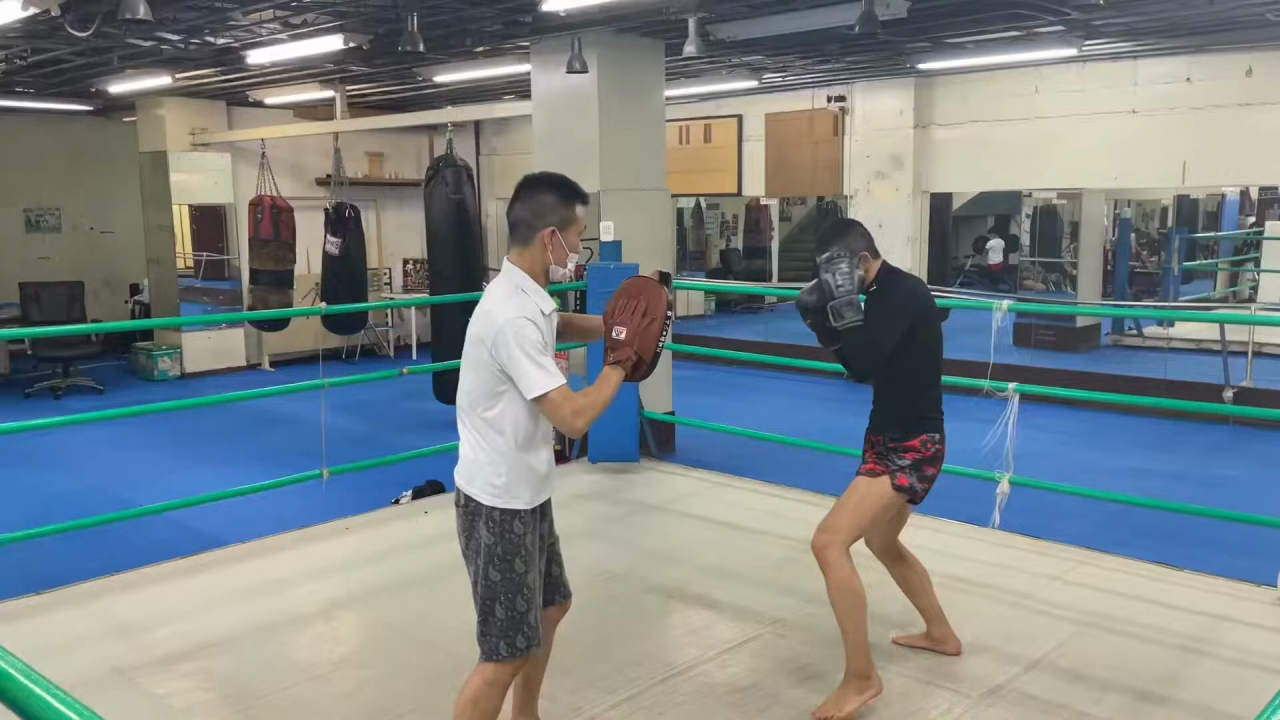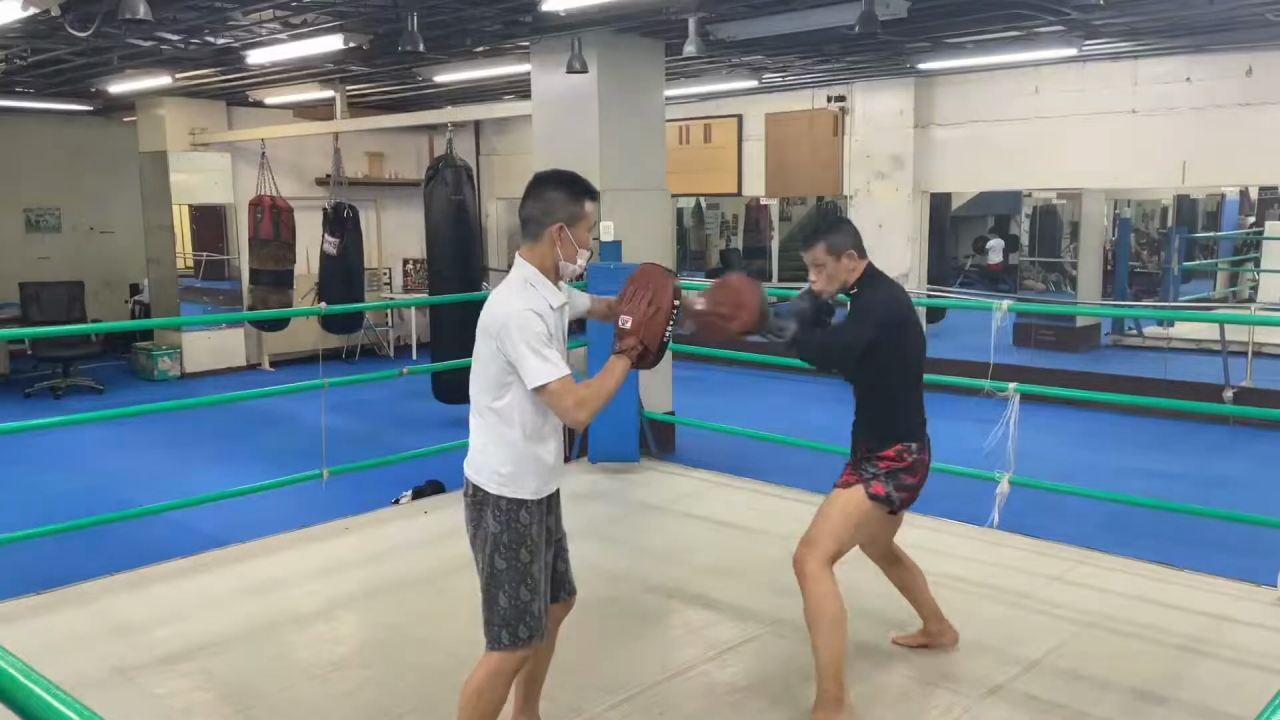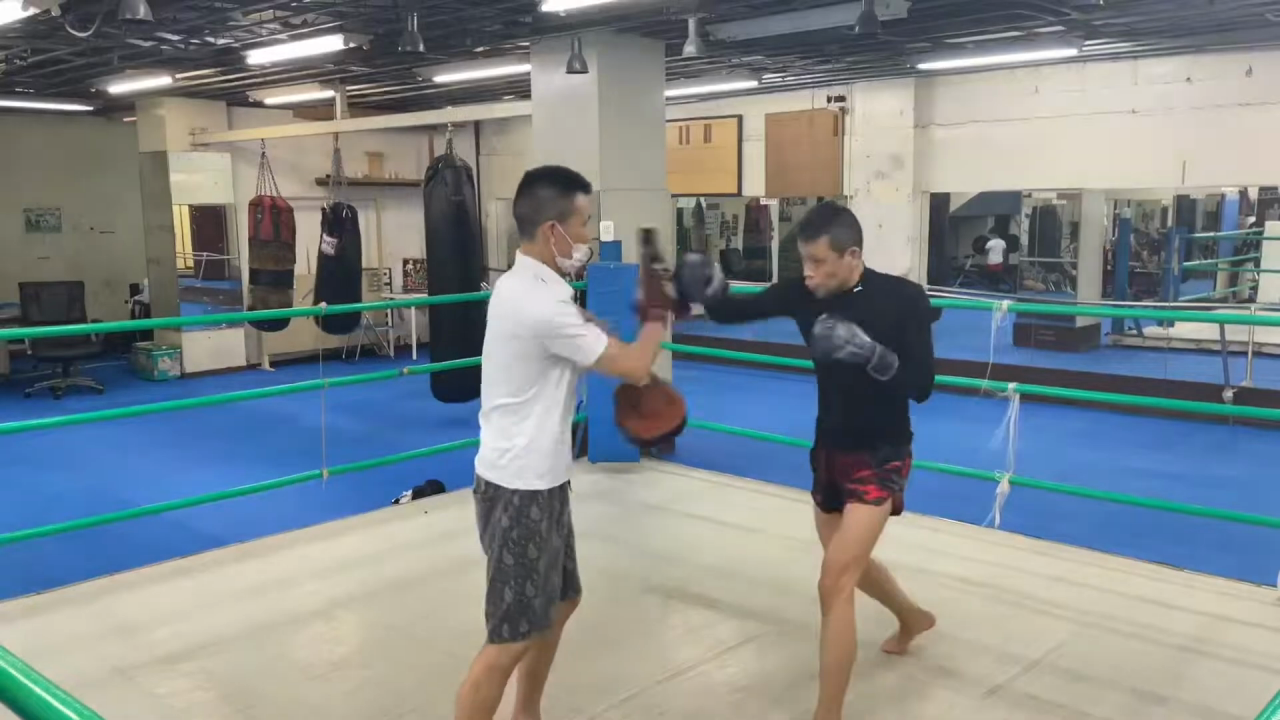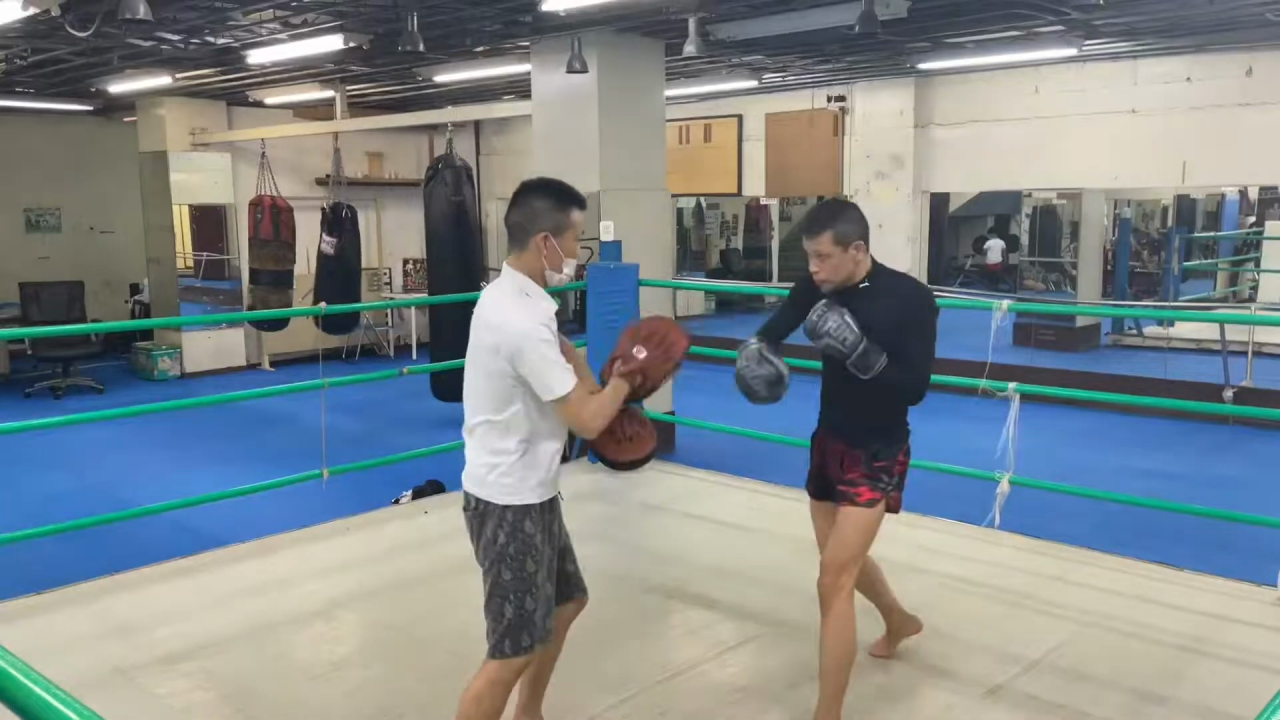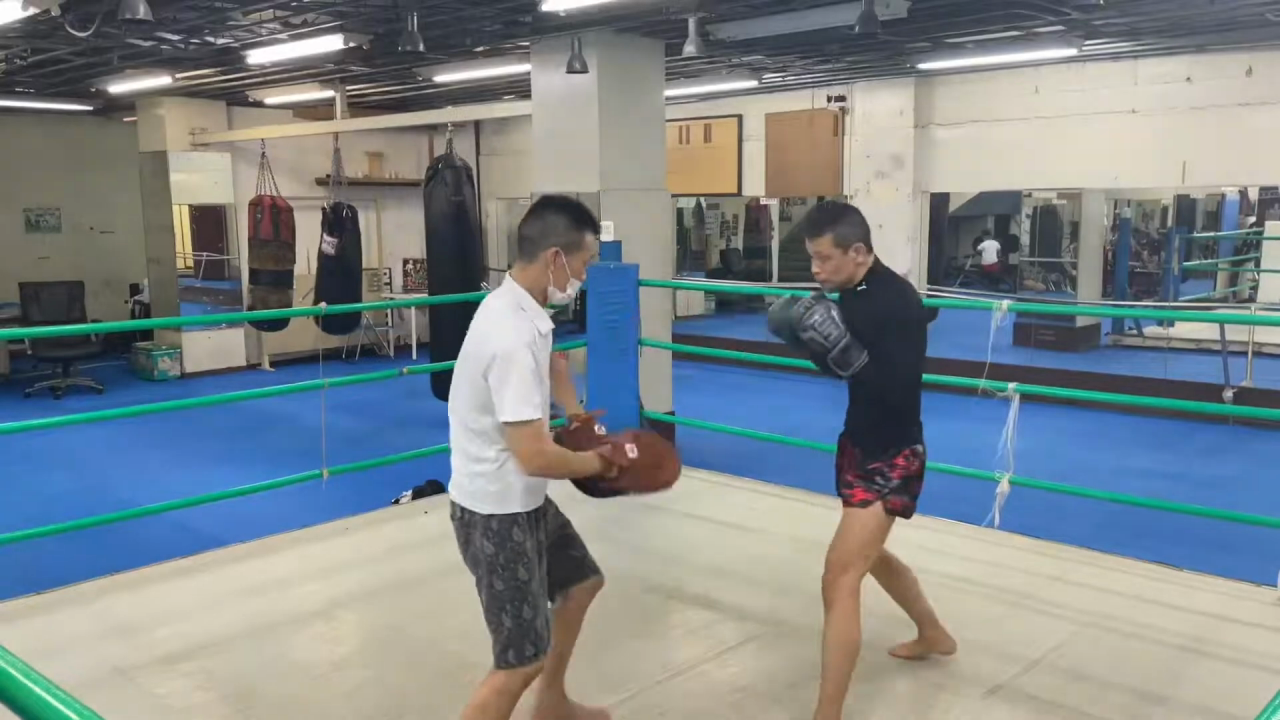
dt=0.2s
person 1, frame 1
left shoulder: (527, 296)
right shoulder: (512, 315)
left elbow: (561, 327)
right elbow: (573, 418)
left wrist: (614, 327)
right wrist: (620, 366)
left hip: (526, 494)
right hip: (499, 506)
left knee: (549, 608)
right knee: (506, 652)
person 1, frame 2
left shoulder: (547, 290)
right shoulder: (520, 309)
left elbow: (602, 307)
right elbow: (577, 408)
right wrist: (626, 355)
left hip: (534, 486)
right hip: (507, 495)
left knee: (553, 605)
right knee: (510, 644)
person 1, frame 3
left shoulder: (529, 284)
right shoulder: (538, 302)
left elbow: (584, 336)
right elbow: (632, 366)
right wrist: (657, 321)
left hip: (539, 481)
right hip: (519, 491)
left knee: (556, 608)
right knee: (512, 640)
person 1, frame 4
left shoulder: (515, 294)
right shoulder: (521, 319)
left elbow: (557, 350)
right elbow: (585, 421)
left wrist: (594, 387)
right wrist: (622, 381)
left hip: (531, 491)
right hip: (509, 502)
left knee: (565, 602)
right knee: (517, 650)
person 1, frame 5
left shoulder: (519, 308)
right shoulder: (511, 334)
left elbow: (551, 364)
right elbow: (530, 456)
left wrist: (578, 416)
right wrist: (598, 461)
left hip: (520, 497)
right hip: (496, 509)
left knee: (580, 583)
right knee: (522, 658)
person 2, frame 1
left shoulder: (904, 291)
right shoulder: (886, 294)
left elbow: (866, 363)
right elbow: (861, 361)
left wrist: (843, 301)
right wrist: (822, 317)
left hip: (911, 446)
right hip: (894, 439)
left knee: (829, 543)
right knee: (881, 541)
left ankle: (860, 678)
right ankle: (941, 634)
person 2, frame 2
left shoulder: (882, 300)
right shoulder: (871, 297)
left elbow: (837, 358)
right elbow: (840, 355)
left wrist: (788, 321)
right wrist: (817, 316)
left hip: (893, 454)
right hip: (883, 448)
left knee: (811, 559)
right knee: (879, 548)
right ankle: (937, 628)
person 2, frame 3
left shoulder: (904, 299)
right shoulder: (808, 293)
left elbow: (921, 385)
right elbow: (745, 308)
left wrist: (871, 352)
right wrist: (707, 289)
left hip: (881, 457)
right hip: (830, 451)
left knee: (835, 583)
right knee: (848, 562)
right ankle: (912, 616)
person 2, frame 4
left shoulder: (909, 298)
right shoulder: (820, 288)
left elbow: (914, 388)
right elbow: (773, 328)
left wrist: (856, 348)
right wrist: (756, 351)
left hip: (877, 454)
right hip: (830, 443)
left knee: (834, 581)
right knee: (847, 558)
right ankle: (900, 621)
person 2, frame 5
left shoulder: (897, 301)
right shoulder: (854, 293)
left elbow: (894, 390)
right elbow: (846, 363)
left wrist: (836, 344)
right wrist: (801, 323)
left hip: (892, 457)
right hip: (862, 448)
left knee: (840, 580)
right knee: (870, 555)
right ankle: (935, 635)
